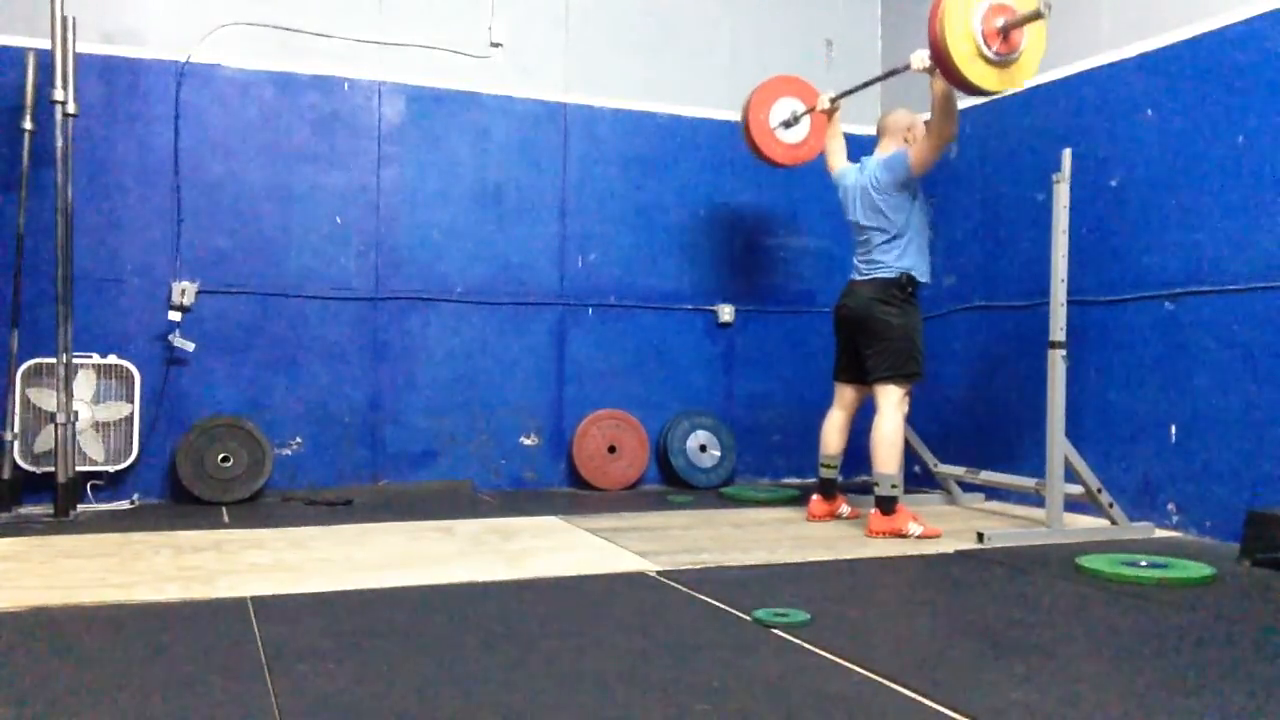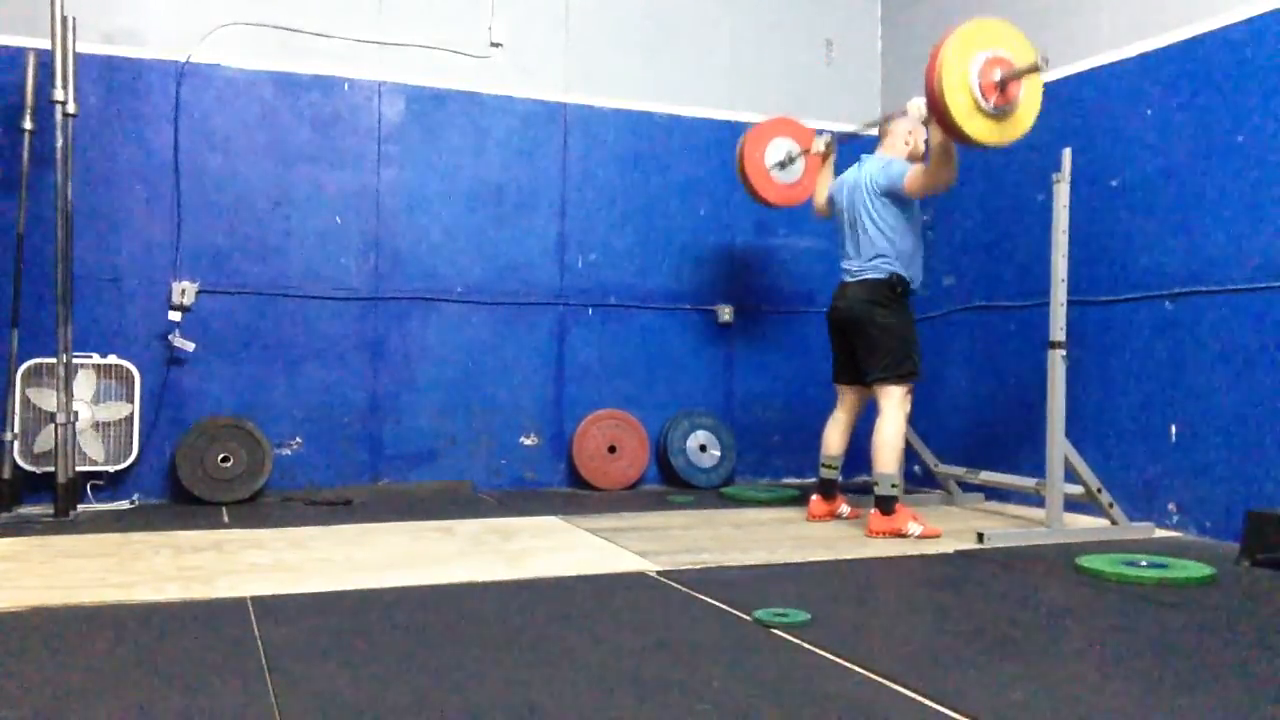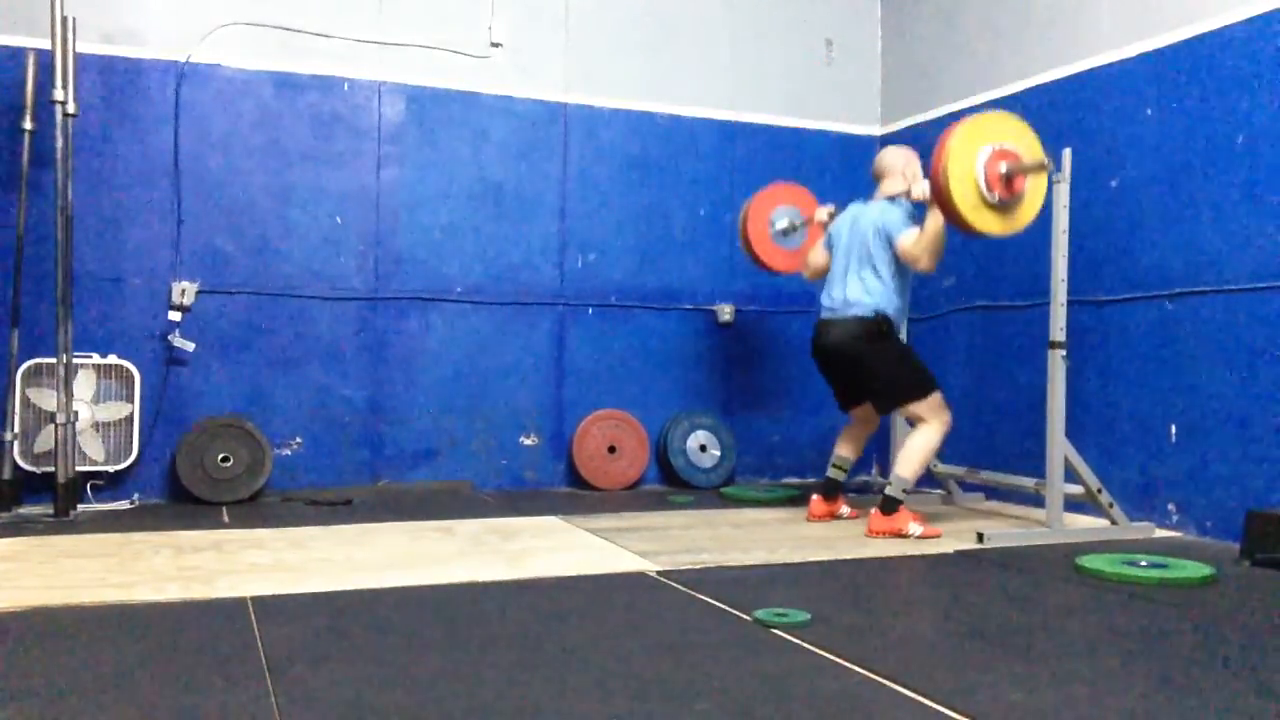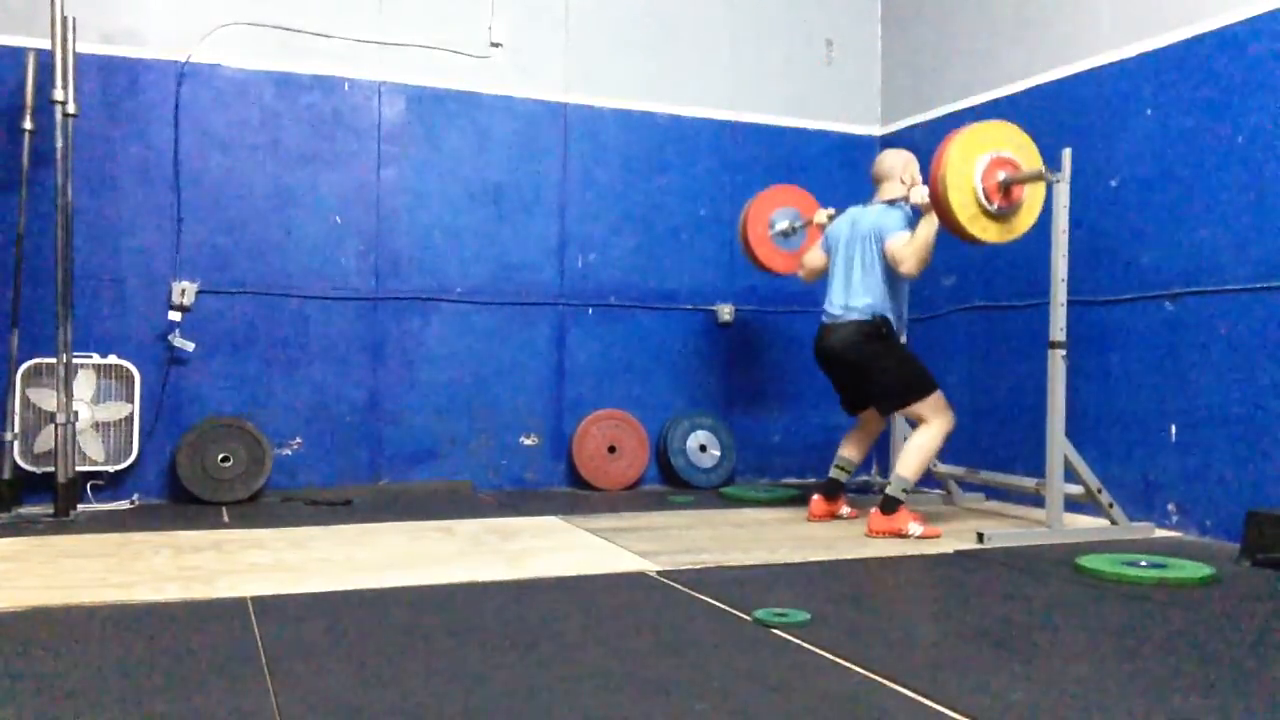
dt=0.3s
person 1, frame 1
left shoulder: (852, 177)
right shoulder: (894, 170)
left elbow: (833, 154)
right elbow: (943, 131)
left wrist: (830, 115)
right wrist: (939, 74)
left hip: (854, 297)
right hip: (888, 298)
left knee: (845, 402)
right knee: (892, 403)
left ankle: (825, 496)
right ankle: (887, 513)
person 1, frame 2
left shoulder: (850, 175)
right shoulder: (889, 171)
left elbow: (821, 203)
right elbow: (940, 176)
left wrist: (825, 160)
right wrist: (934, 123)
left hip: (846, 298)
right hip: (880, 297)
left knee: (848, 403)
right knee: (894, 403)
left ankle: (825, 496)
right ankle: (887, 511)
person 1, frame 3
left shoulder: (847, 217)
right shoulder: (895, 214)
left elbow: (812, 269)
right elbow: (924, 259)
left wrist: (822, 227)
right wrist: (937, 206)
left hip: (829, 335)
right hip: (866, 333)
left knee: (865, 418)
right knee: (935, 417)
left ankle: (826, 497)
right ankle: (889, 511)
person 1, frame 4
left shoulder: (845, 220)
right shoulder: (893, 217)
left elbow: (807, 270)
right elbow: (909, 264)
left wrist: (821, 229)
right wrist: (932, 212)
left hip: (831, 338)
right hip: (867, 335)
left knee: (870, 421)
right knee: (938, 419)
left ankle: (827, 497)
right ankle: (889, 511)
